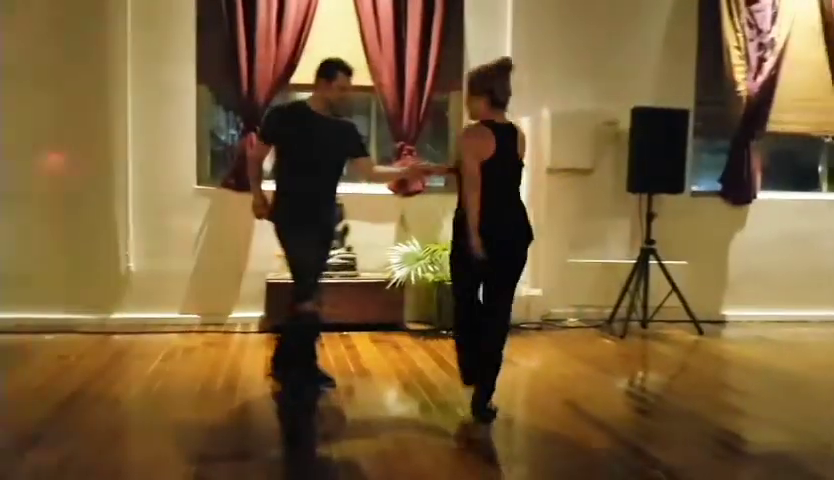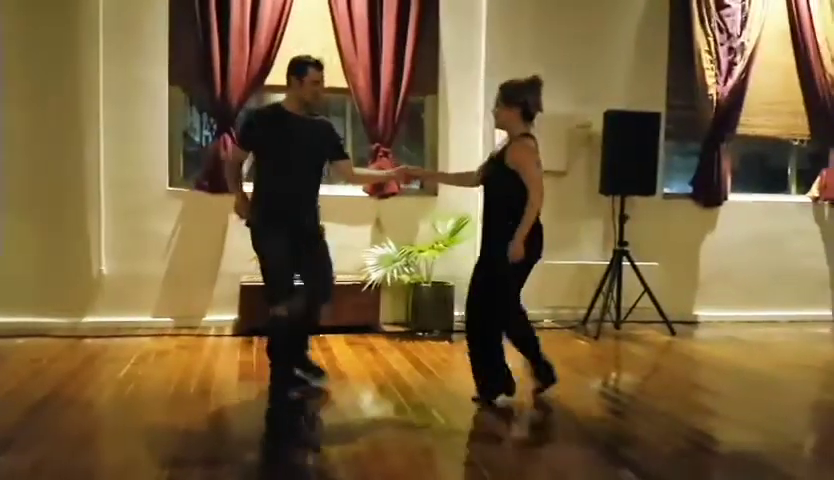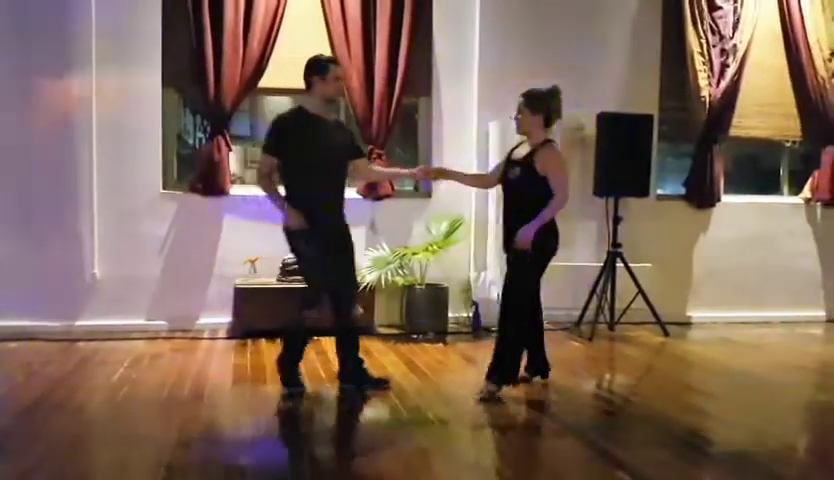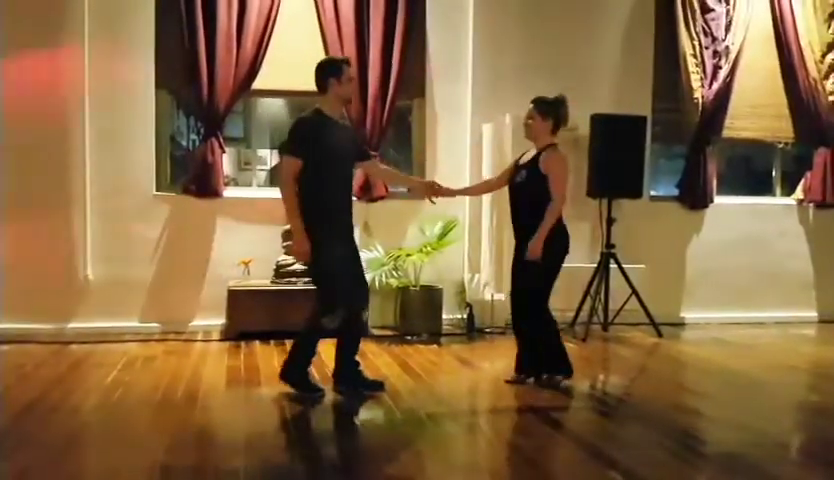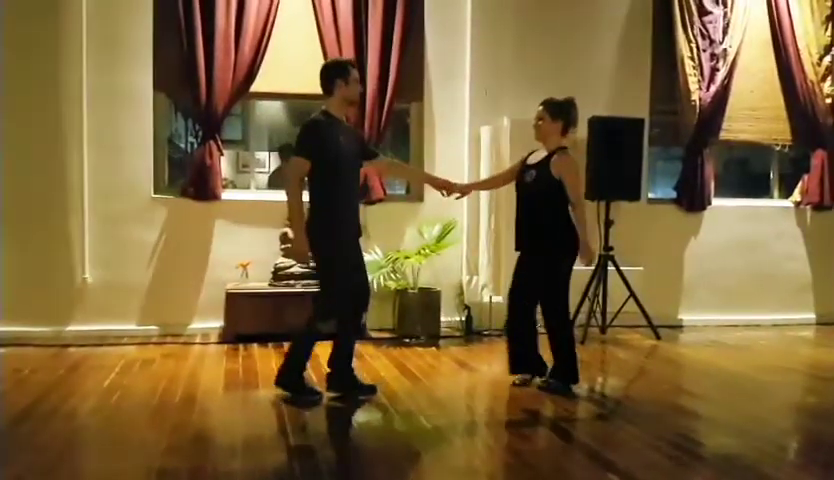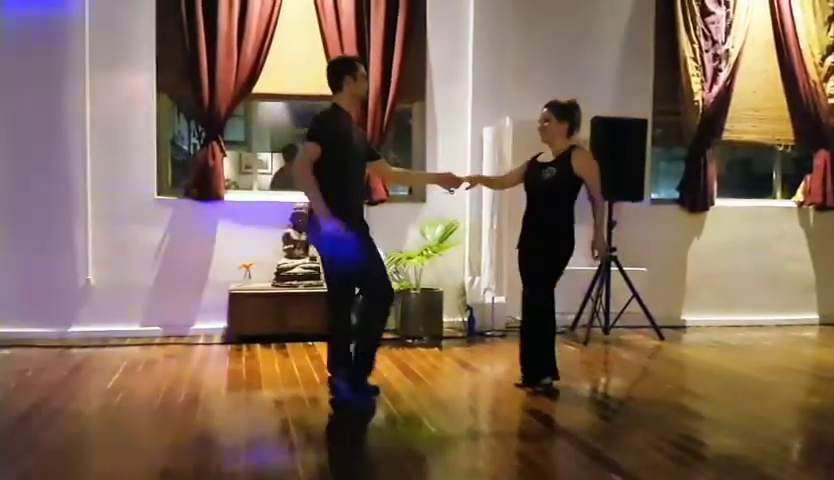
dt=0.4s
person 1, frame 1
left shoulder: (345, 130)
right shoulder: (284, 116)
left elbow: (370, 172)
right elbow: (255, 157)
left wrist: (406, 172)
right wrist: (257, 194)
left hip: (323, 222)
right hip: (292, 219)
left knee: (305, 294)
right knee: (309, 293)
left ankle: (285, 362)
right ankle: (305, 365)
person 1, frame 2
left shoulder: (323, 129)
right shoulder: (260, 120)
left elbow: (350, 174)
right elbow: (233, 164)
left wrist: (389, 175)
right wrist: (239, 196)
left hip: (307, 224)
right hip: (270, 223)
left knee: (321, 290)
right knee: (281, 297)
left ankle: (297, 353)
right ankle: (281, 369)
person 1, frame 3
left shoulder: (341, 131)
right shoulder: (287, 124)
left elbow: (367, 171)
right elbow: (264, 174)
left wrist: (410, 173)
right wrist: (287, 209)
left hip: (336, 226)
right hip: (305, 228)
left knee: (346, 300)
right knee: (318, 298)
left ankle: (352, 371)
right ankle: (289, 364)
person 1, frame 4
left shoulder: (347, 133)
right shoulder: (307, 126)
left elbow: (376, 170)
right elbow: (287, 180)
left wrist: (418, 184)
right wrist: (299, 233)
left hip: (341, 233)
right hip: (319, 234)
left knee: (356, 300)
right knee: (333, 305)
left ankle: (347, 372)
right ankle: (295, 370)
person 1, frame 5
left shoulder: (351, 134)
right shoulder: (316, 127)
left elbow: (387, 166)
right elbow: (293, 181)
left wrist: (432, 180)
right wrist: (299, 235)
left hip: (345, 233)
right hip: (327, 233)
left knee: (355, 301)
right knee: (332, 307)
left ankle: (340, 373)
right ankle: (292, 374)
person 1, frame 6
left shoulder: (353, 130)
right shoulder: (328, 120)
left elbow: (388, 173)
right elbow: (301, 166)
left wrist: (435, 178)
right wrist: (325, 216)
left hip: (345, 227)
right hip: (338, 228)
left knee: (342, 301)
right knee: (380, 295)
left ankle: (345, 378)
right ankle: (352, 377)
person 2, frame 1
left shoulder: (473, 134)
right shoulder: (516, 136)
left elbow: (472, 184)
left wrist: (472, 235)
left hip: (480, 236)
right hip: (513, 235)
left knee: (467, 306)
right knee: (498, 311)
left ankle: (476, 377)
right ankle: (483, 393)
person 2, frame 2
left shoulder: (522, 147)
right shoulder: (507, 147)
left elbow: (536, 194)
right elbow: (475, 179)
left wrist: (520, 238)
right wrist: (429, 175)
left hip: (515, 243)
right hip: (499, 242)
left knee: (484, 309)
right knee: (505, 308)
left ankle: (493, 383)
right ankle: (540, 370)
person 2, frame 3
left shoulder: (548, 153)
right shoulder: (517, 151)
left elbow: (560, 197)
right elbow: (489, 180)
left wrist: (532, 227)
right wrist: (449, 174)
left hip: (537, 240)
right hip: (517, 239)
left knee: (512, 302)
right knee: (526, 301)
left ankle: (499, 376)
right ankle: (537, 365)
person 2, frame 4
left shoulder: (552, 157)
right shoulder: (525, 157)
left elbow: (557, 201)
right elbow: (494, 184)
left wrist: (539, 238)
right wrist: (456, 192)
left hip: (547, 243)
right hip: (526, 243)
left knee: (532, 303)
right knee: (522, 304)
left ankle: (557, 368)
right ankle: (529, 365)
person 2, frame 5
left shoulder: (562, 160)
right shoulder: (532, 157)
left elbow: (576, 203)
right elbow: (502, 178)
left wrist: (585, 242)
right wrist: (470, 187)
left hip: (557, 244)
right hip: (533, 244)
left knee: (554, 308)
right knee: (519, 303)
left ankle: (564, 375)
right ankle: (531, 366)
person 2, frame 6
left shoulder: (578, 156)
right shoulder: (535, 161)
left elbow: (597, 197)
right elbow: (502, 181)
left wrist: (599, 232)
right wrist: (479, 178)
left hip: (557, 241)
right hip: (530, 239)
left knee: (536, 303)
right knee: (537, 304)
left ankle: (542, 371)
right ankle: (538, 372)
